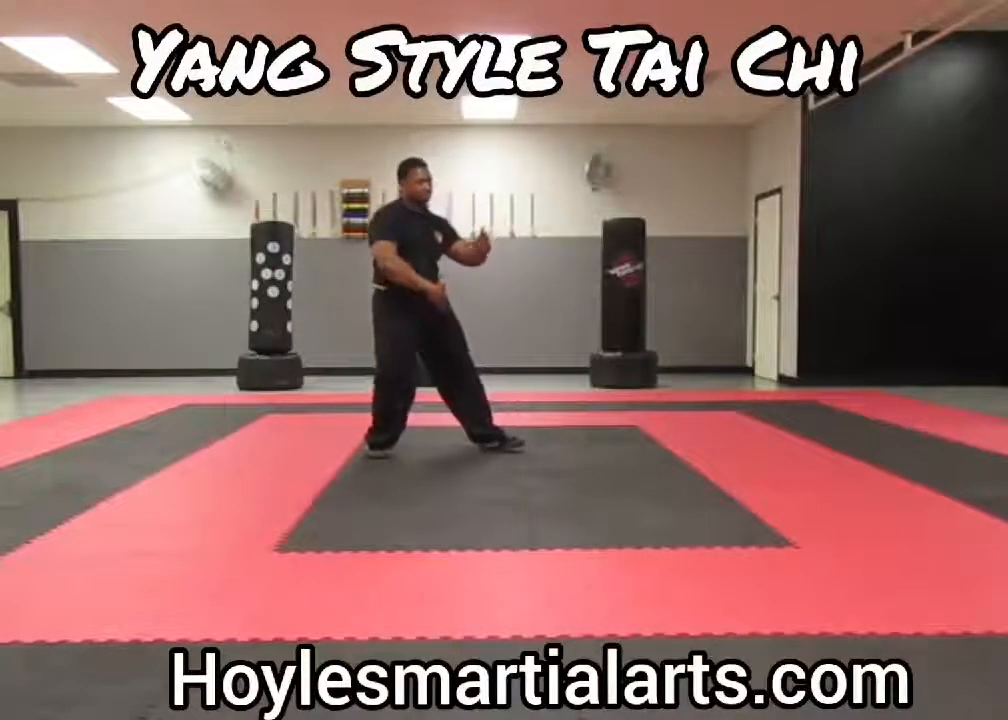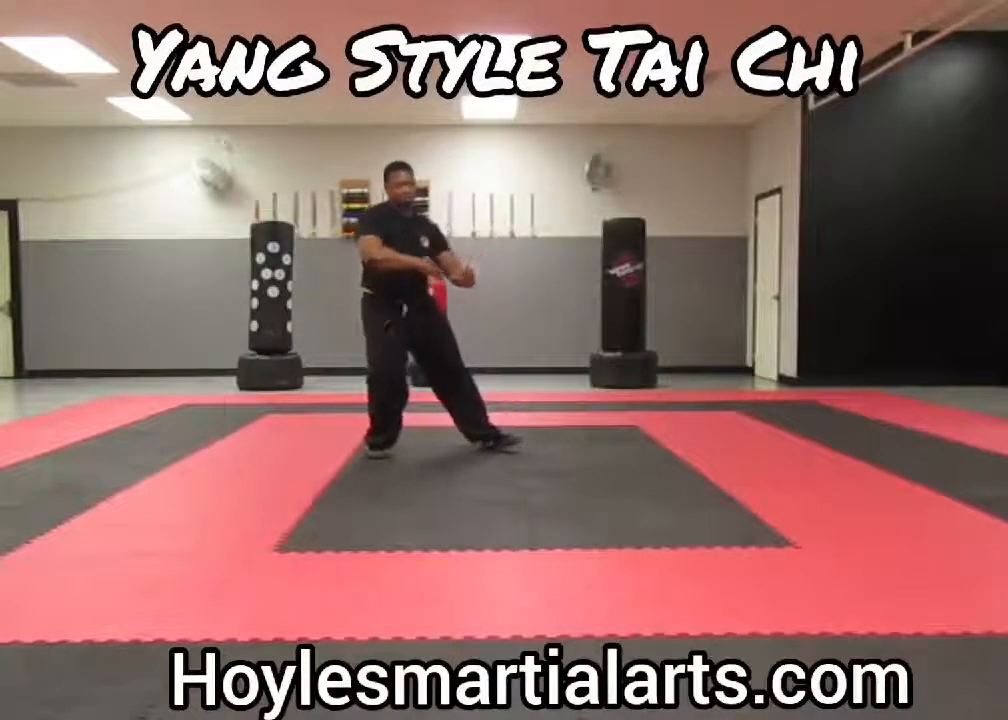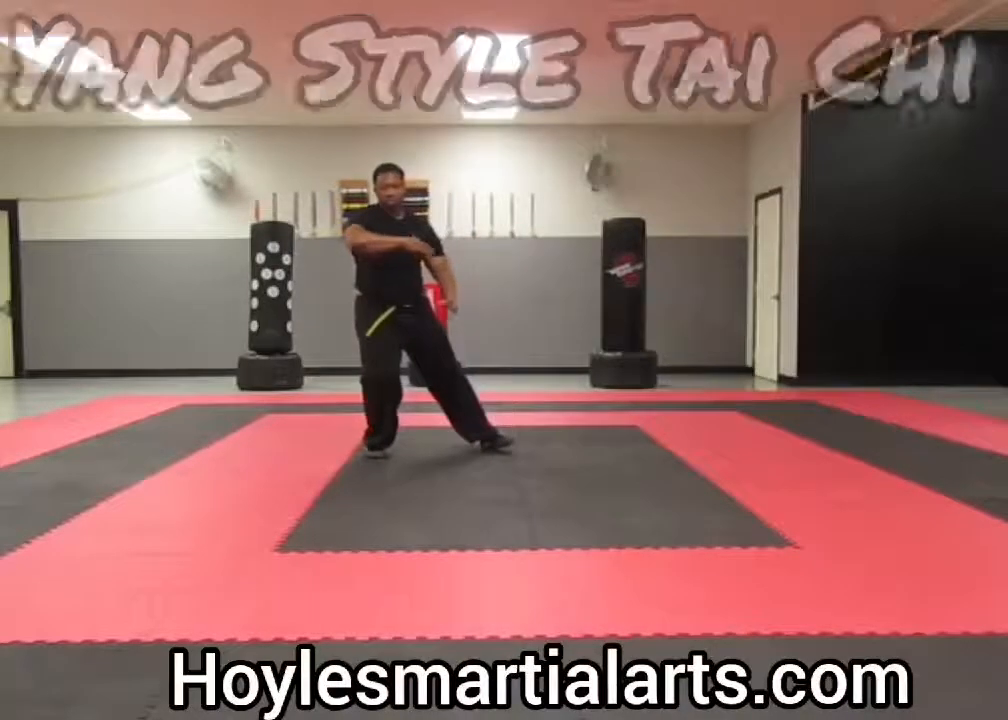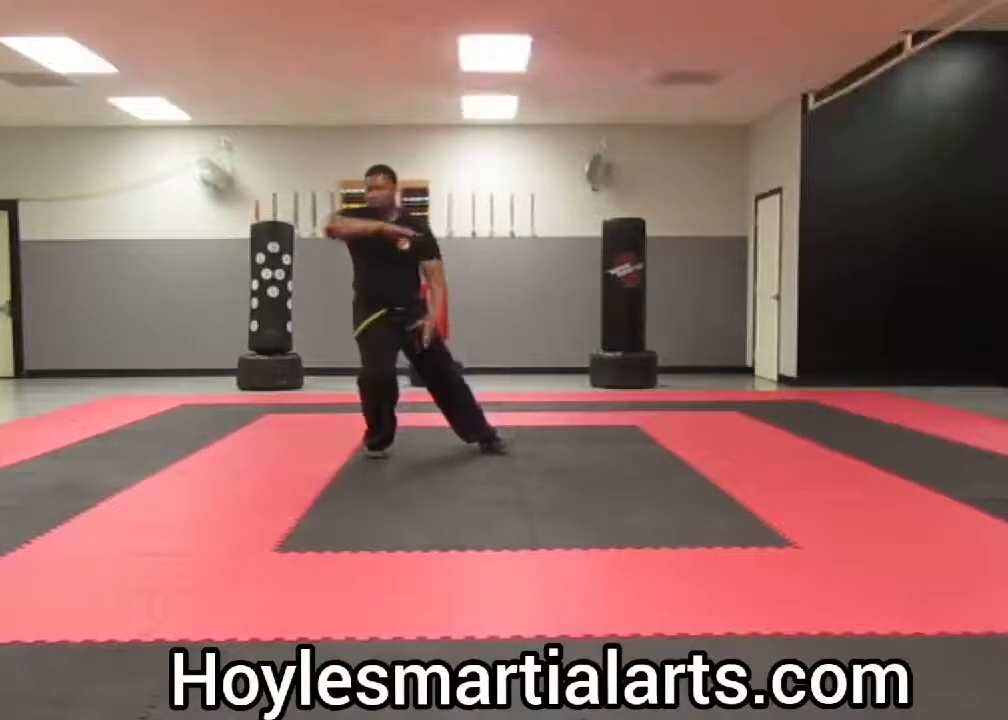
dt=0.5s
person 1, frame 1
left shoulder: (436, 223)
right shoulder: (387, 218)
left elbow: (466, 257)
right elbow: (386, 261)
left wrist: (481, 251)
right wrist: (427, 286)
left hip: (432, 306)
right hip: (395, 307)
left knee: (459, 369)
right knee: (395, 375)
left ankle: (487, 435)
right ankle: (380, 440)
person 1, frame 2
left shoulder: (425, 226)
right shoulder: (374, 218)
left elbow: (448, 262)
right elbow: (371, 254)
left wrist: (462, 275)
right wrist: (418, 263)
left hip: (421, 307)
right hip: (383, 309)
left knee: (451, 369)
right knee: (387, 375)
left ankle: (485, 434)
right ankle: (379, 439)
person 1, frame 3
left shoulder: (420, 226)
right shoulder: (364, 219)
left elbow: (440, 265)
right elbow: (355, 241)
left wrist: (451, 295)
right wrist: (403, 242)
left hip: (415, 309)
right hip: (376, 311)
left knee: (446, 371)
right knee: (381, 376)
left ankle: (483, 434)
right ankle: (377, 440)
person 1, frame 4
left shoulder: (417, 227)
right shoulder: (359, 219)
left elbow: (435, 274)
right elbow: (332, 226)
left wrist: (434, 314)
right wrist: (382, 227)
left hip: (411, 312)
right hip: (373, 313)
left knee: (444, 373)
right knee: (378, 376)
left ankle: (482, 435)
right ankle: (377, 439)
